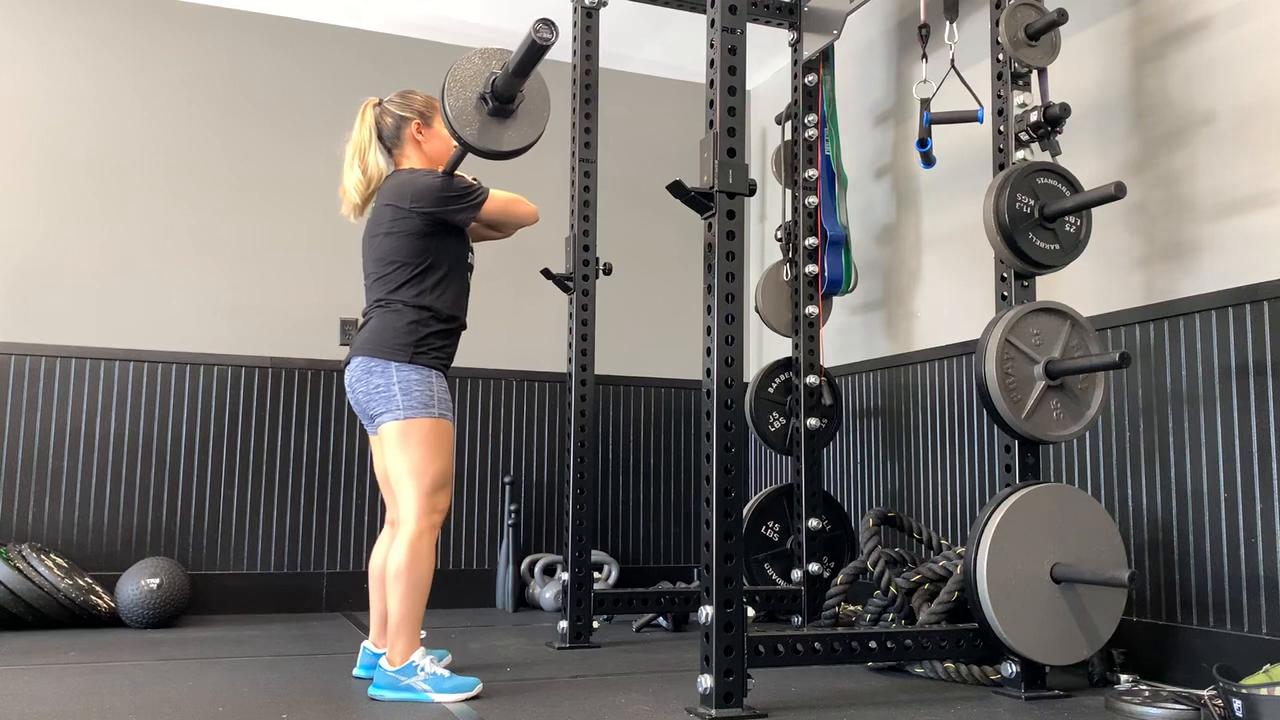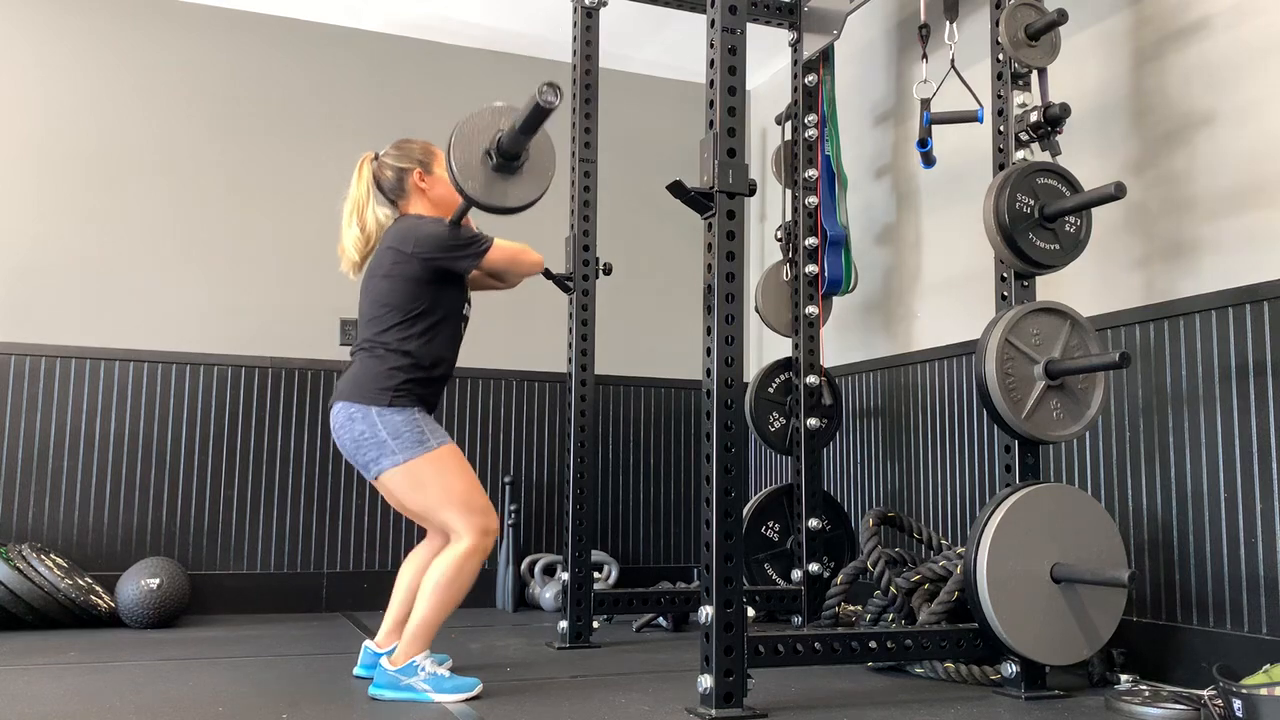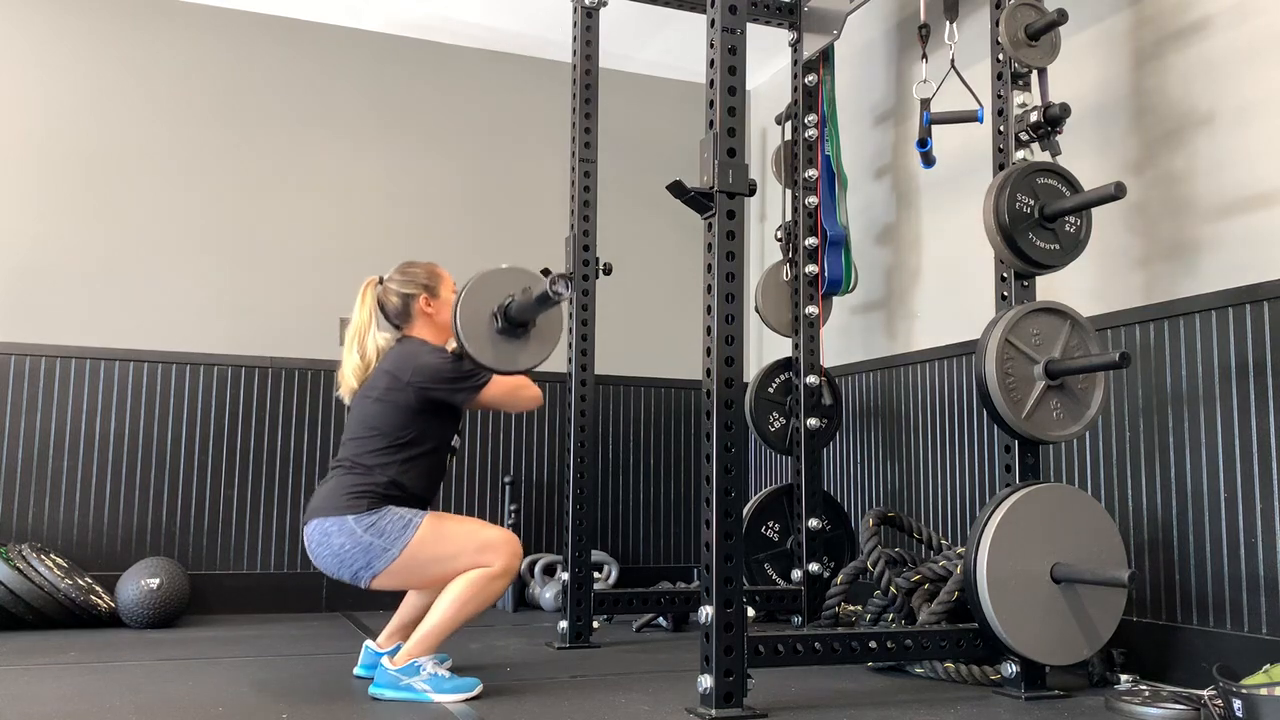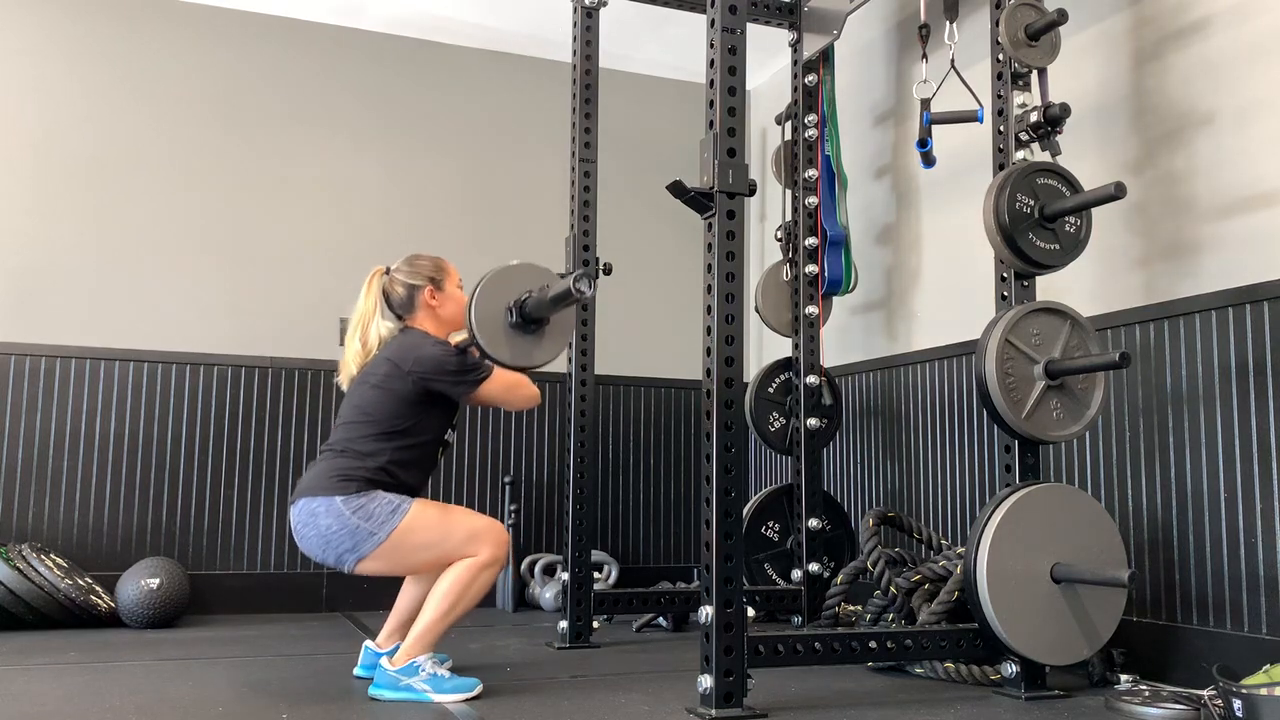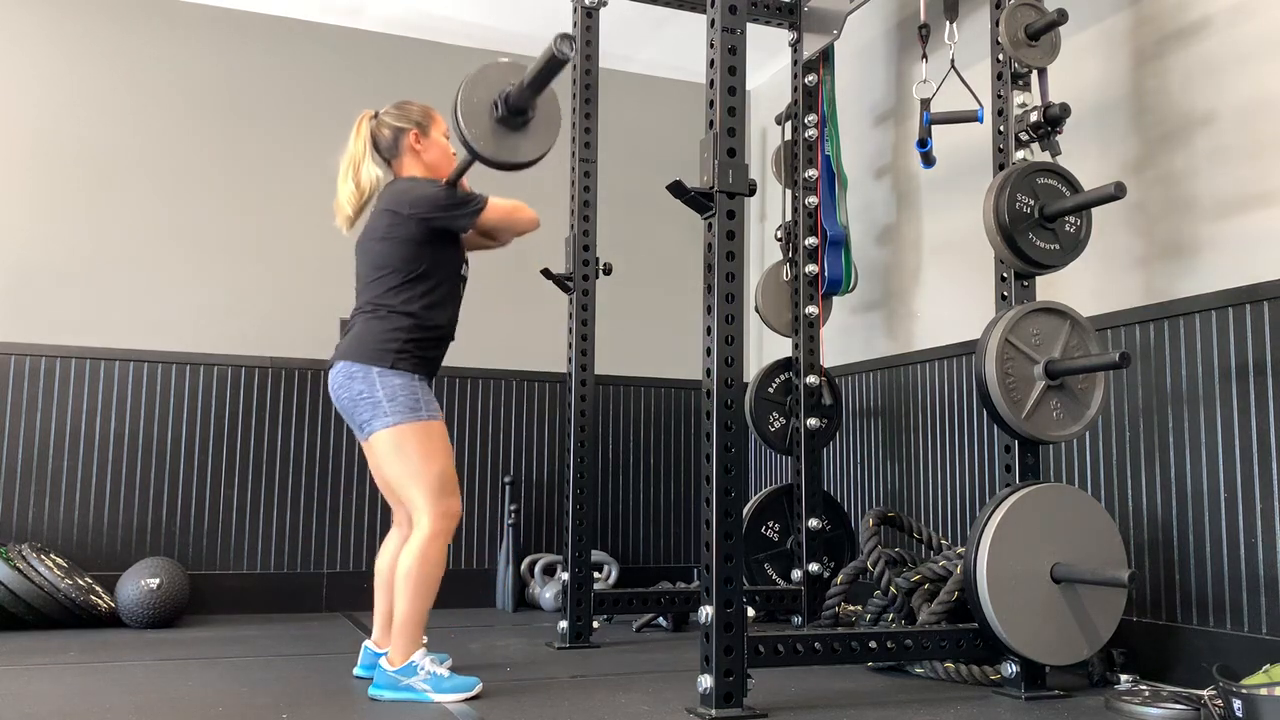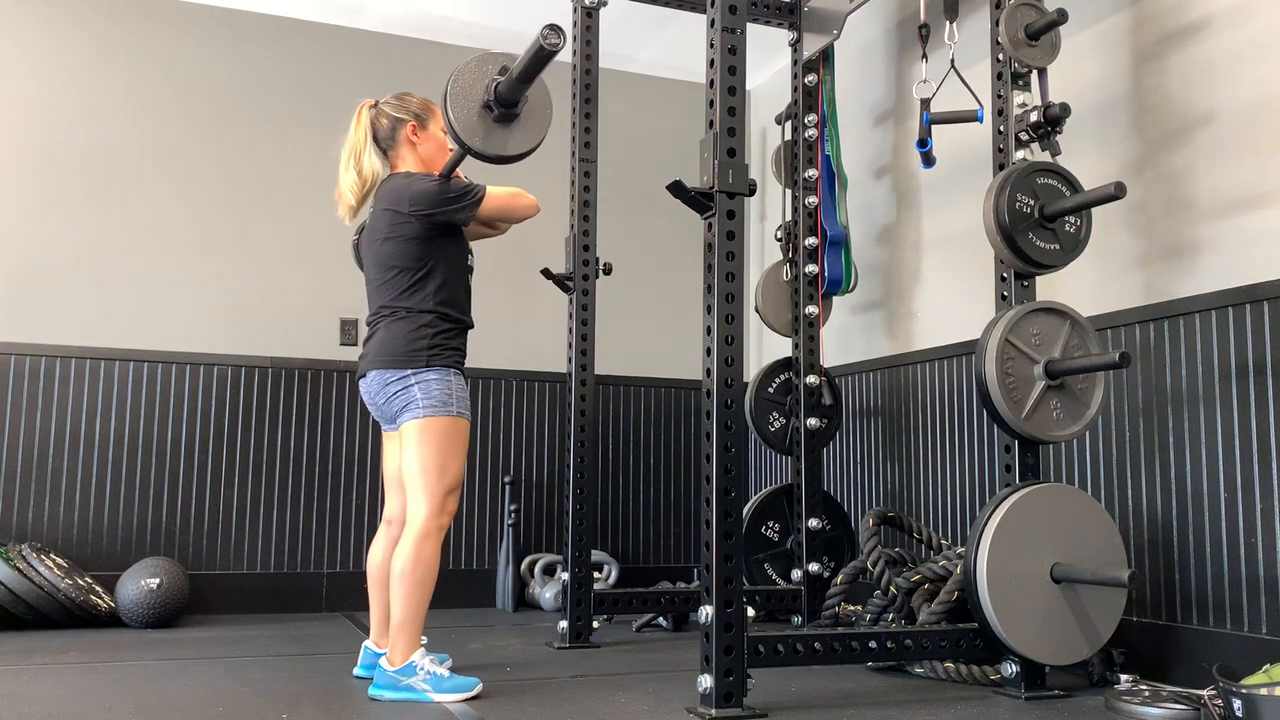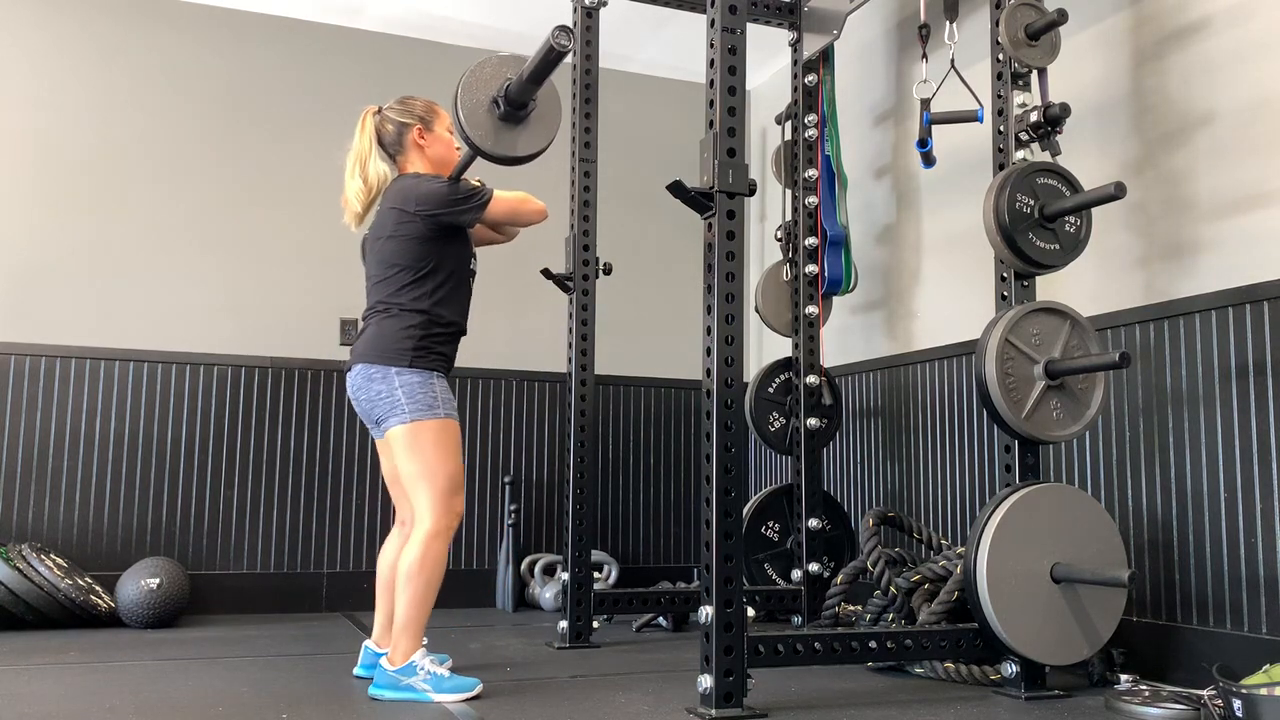
dt=0.7s
person 1, frame 1
left shoulder: (395, 198)
right shoulder: (425, 187)
left elbow: (475, 228)
right elbow: (525, 213)
left wrist: (473, 213)
right wrist: (478, 195)
left hip: (378, 367)
right hip: (402, 367)
left knee: (403, 518)
right knee: (423, 514)
left ankle: (379, 647)
right ankle: (400, 666)
person 1, frame 2
left shoulder: (405, 241)
right shoulder: (430, 235)
left elbow: (500, 277)
right elbow: (529, 262)
left wrist: (475, 249)
right wrist: (474, 237)
left hip: (367, 413)
right hip: (383, 412)
left knee: (450, 531)
right knee: (475, 528)
left ankle: (384, 647)
right ankle: (403, 666)
person 1, frame 3
left shoulder: (406, 360)
right shoulder: (428, 365)
right elbow: (527, 396)
left wrist: (473, 362)
right wrist: (484, 361)
left hip: (342, 526)
right hip: (356, 527)
left knee: (469, 553)
right knee: (503, 552)
left ankle: (386, 647)
right ankle: (405, 666)
person 1, frame 4
left shoulder: (408, 352)
right shoulder: (429, 355)
right elbow: (524, 396)
left wrist: (472, 358)
right wrist: (481, 358)
left hip: (328, 507)
right hip: (341, 508)
left knee: (456, 544)
right knee: (489, 542)
left ankle: (384, 649)
right ankle: (405, 667)
person 1, frame 5
left shoulder: (402, 205)
right shoulder: (423, 197)
left elbow: (490, 236)
right elbow: (523, 221)
left wrist: (469, 211)
right wrist: (474, 201)
left hip: (368, 373)
right hip: (384, 373)
left knee: (413, 520)
right knee: (436, 516)
left ankle: (381, 647)
right ankle: (401, 665)
person 1, frame 6
left shoulder: (393, 201)
right shoulder: (421, 192)
left elbow: (479, 224)
right elbow: (524, 205)
left wrist: (470, 204)
right wrist: (473, 194)
left hip: (389, 371)
right hip: (423, 369)
left knee: (400, 518)
right knee: (429, 517)
left ankle: (381, 648)
right ankle: (401, 666)
person 1, frame 7
left shoulder: (405, 201)
right shoulder: (430, 192)
left elbow: (499, 231)
right elbow: (531, 211)
left wrist: (478, 208)
right wrist: (483, 197)
left hip: (382, 372)
right hip: (404, 370)
left knee: (412, 520)
right knee: (438, 518)
left ankle: (381, 646)
right ankle: (402, 665)
